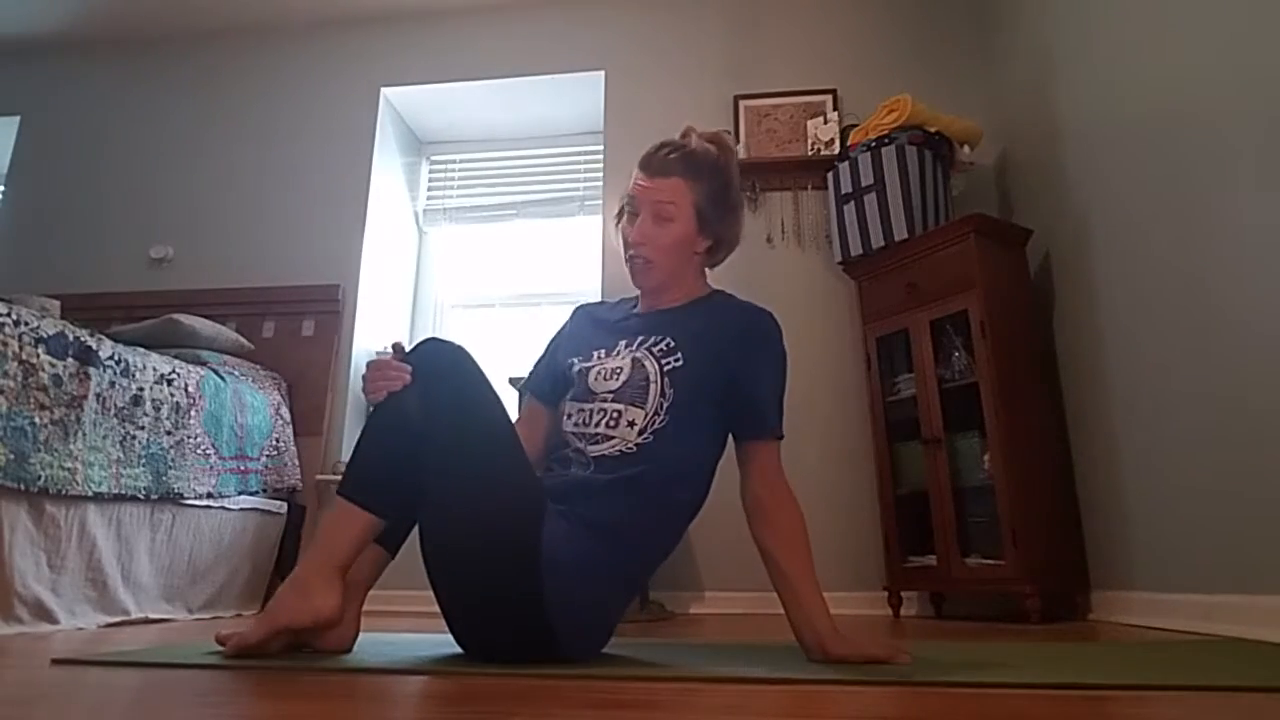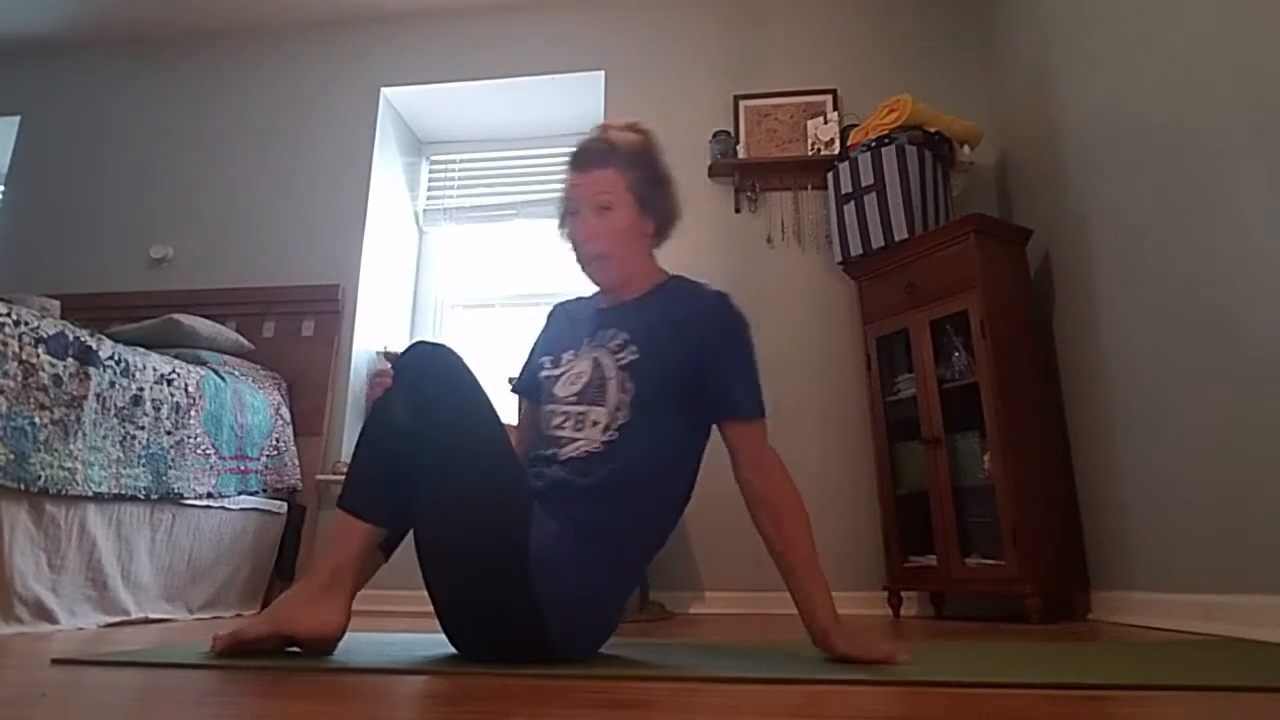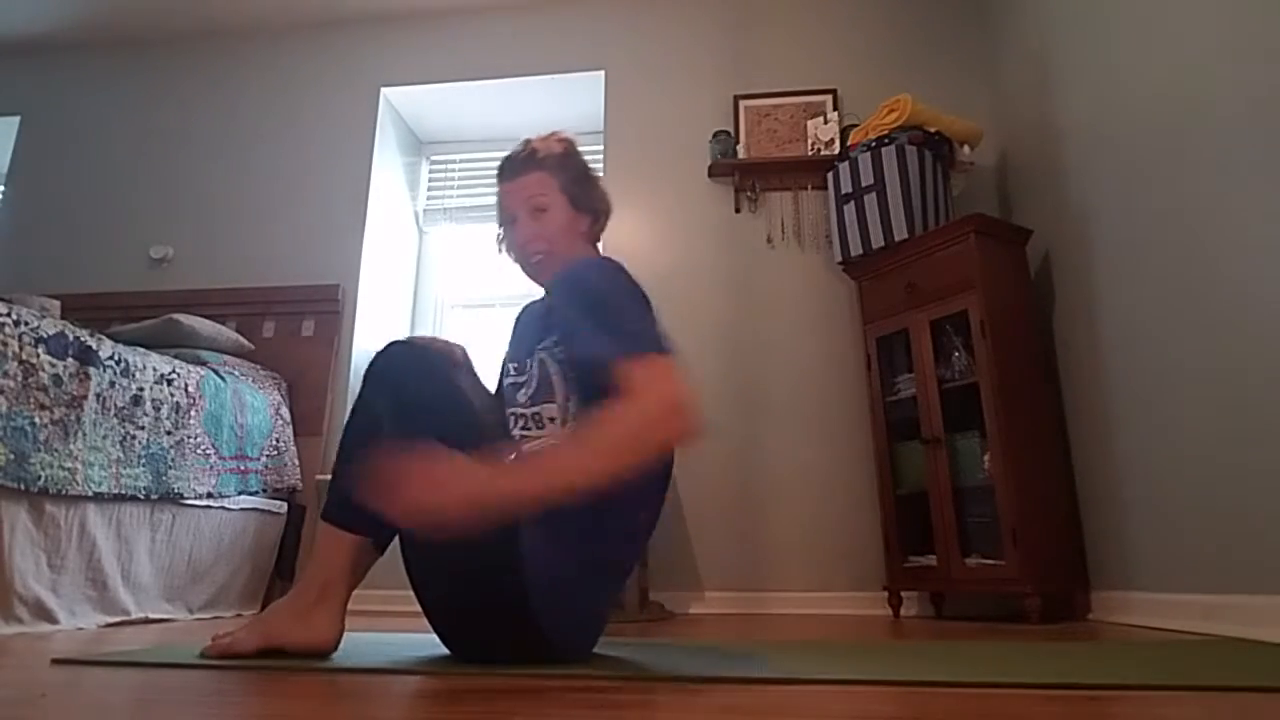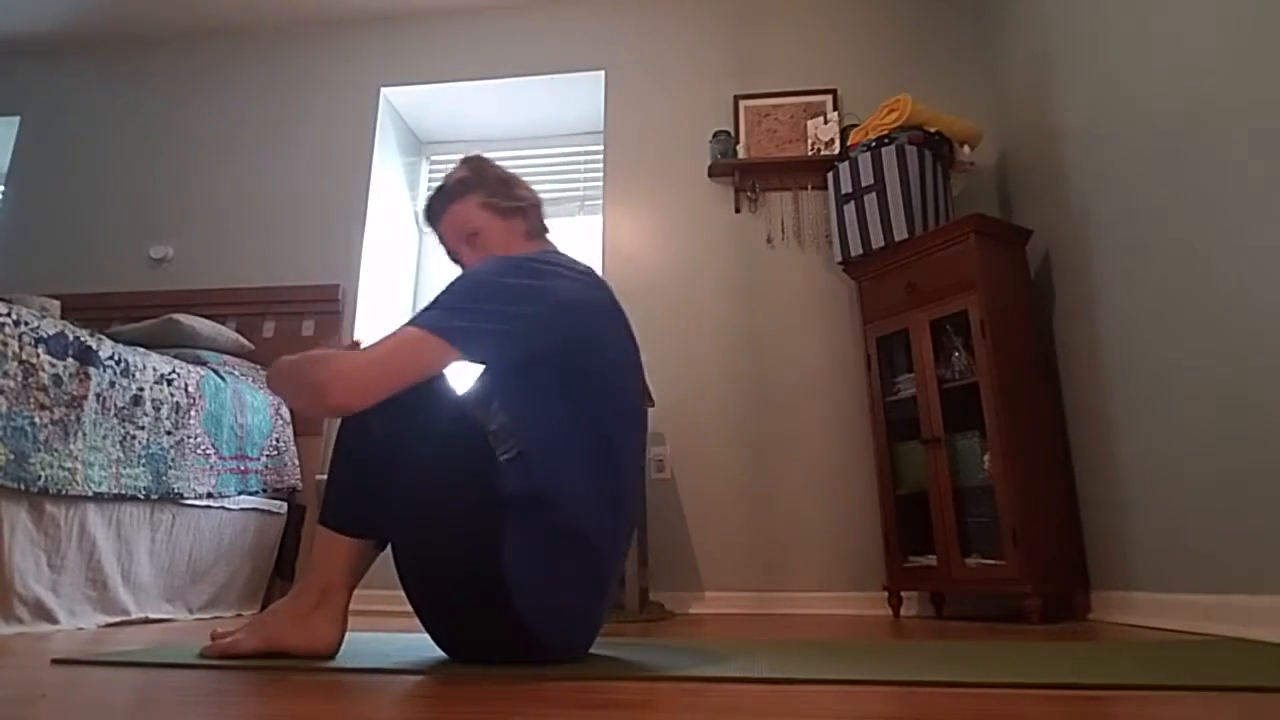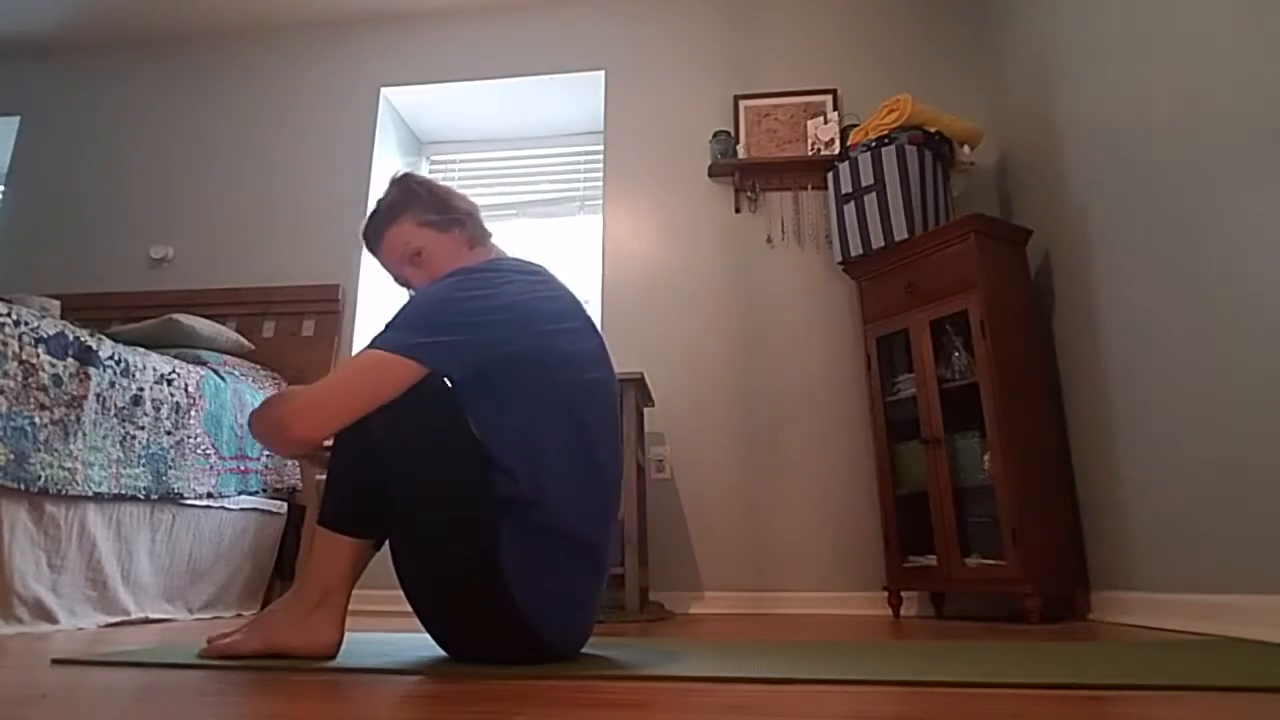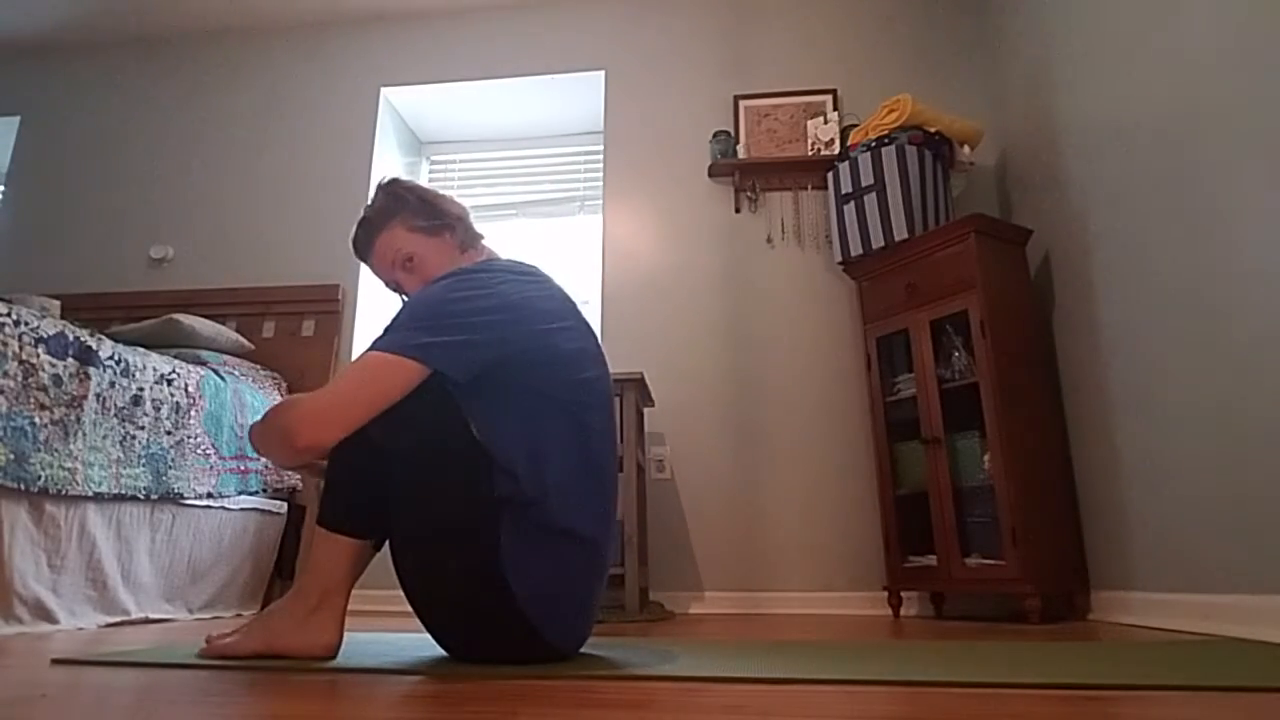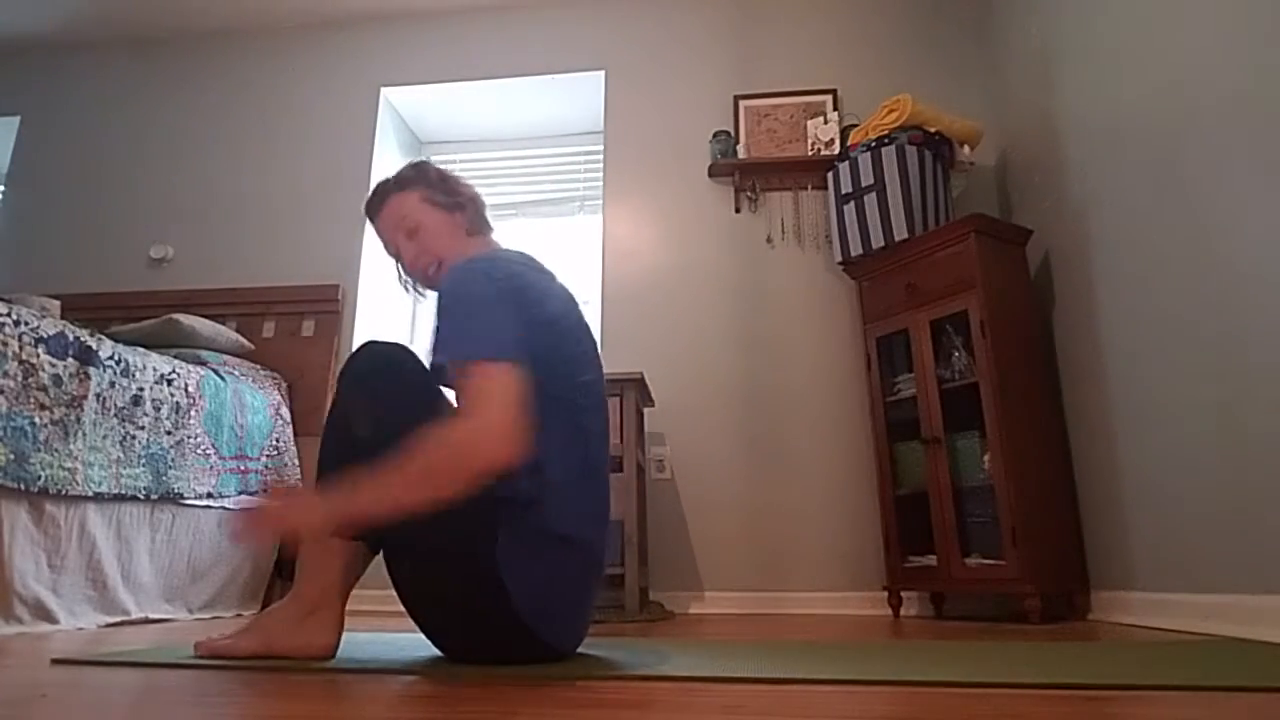
dt=0.3s
person 1, frame 1
left shoulder: (742, 332)
right shoulder: (585, 324)
left elbow: (765, 489)
right elbow: (519, 451)
left wrist: (821, 635)
right wrist: (406, 404)
left hip: (559, 599)
right hip: (510, 591)
left knee: (441, 364)
left ankle: (317, 580)
right ankle: (333, 602)
person 1, frame 2
left shoulder: (700, 316)
right shoulder: (565, 319)
left elbow: (758, 470)
left wrist: (822, 621)
right wrist: (413, 415)
left hip: (556, 597)
right hip: (520, 591)
left knee: (429, 370)
left ankle: (322, 593)
right ankle: (329, 592)
person 1, frame 3
left shoulder: (592, 286)
right shoulder: (537, 318)
left elbow: (665, 414)
left wrist: (486, 483)
left hip: (538, 597)
right hip: (521, 592)
left knee: (404, 369)
left ankle: (314, 606)
right ankle: (319, 601)
person 1, frame 4
left shoulder: (520, 281)
right shoulder: (565, 288)
left elbow: (339, 385)
right elbow: (475, 416)
left wrist: (287, 373)
left hip: (528, 605)
right hip: (558, 600)
left knee: (390, 392)
left ankle: (315, 608)
right ankle: (321, 602)
person 1, frame 5
left shoulder: (473, 294)
right shoulder: (529, 290)
left elbow: (304, 420)
left wrist: (265, 419)
left hip: (522, 603)
right hip: (549, 600)
left knee: (390, 400)
left ankle: (313, 609)
right ankle: (316, 603)
person 1, frame 6
left shoulder: (467, 294)
right shoulder: (523, 289)
left elbow: (312, 429)
left wrist: (264, 432)
left hip: (523, 601)
right hip: (551, 599)
left knee: (391, 402)
left ankle: (312, 611)
right ankle: (316, 606)
person 1, frame 7
left shoulder: (481, 281)
right shoulder: (521, 279)
left elbow: (489, 440)
left wrist: (325, 506)
left hip: (514, 601)
right hip: (548, 602)
left knee: (377, 376)
left ankle: (310, 613)
right ankle: (314, 607)
